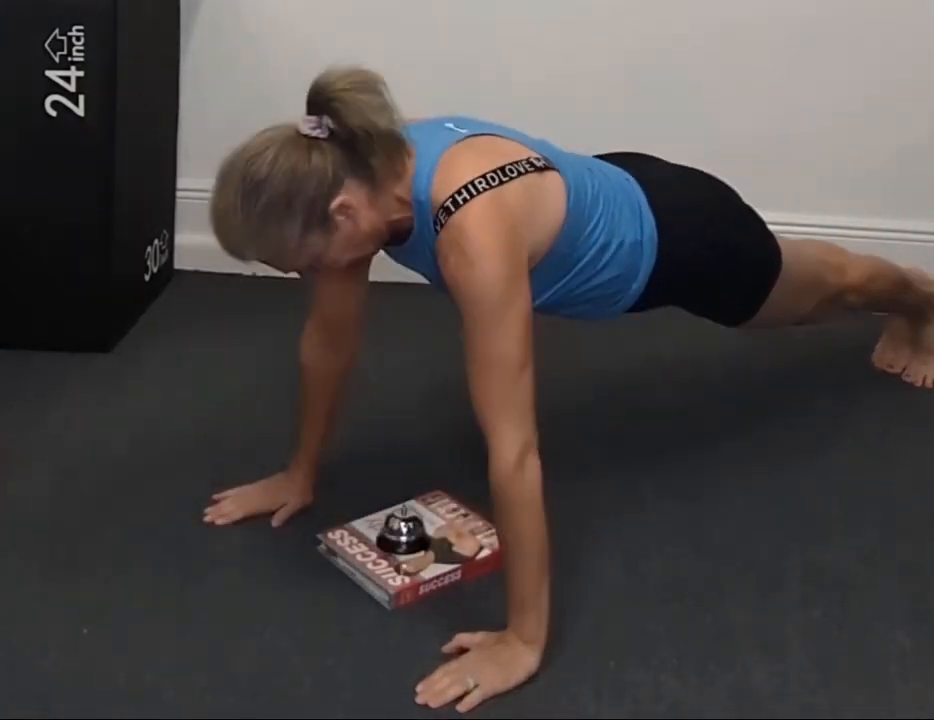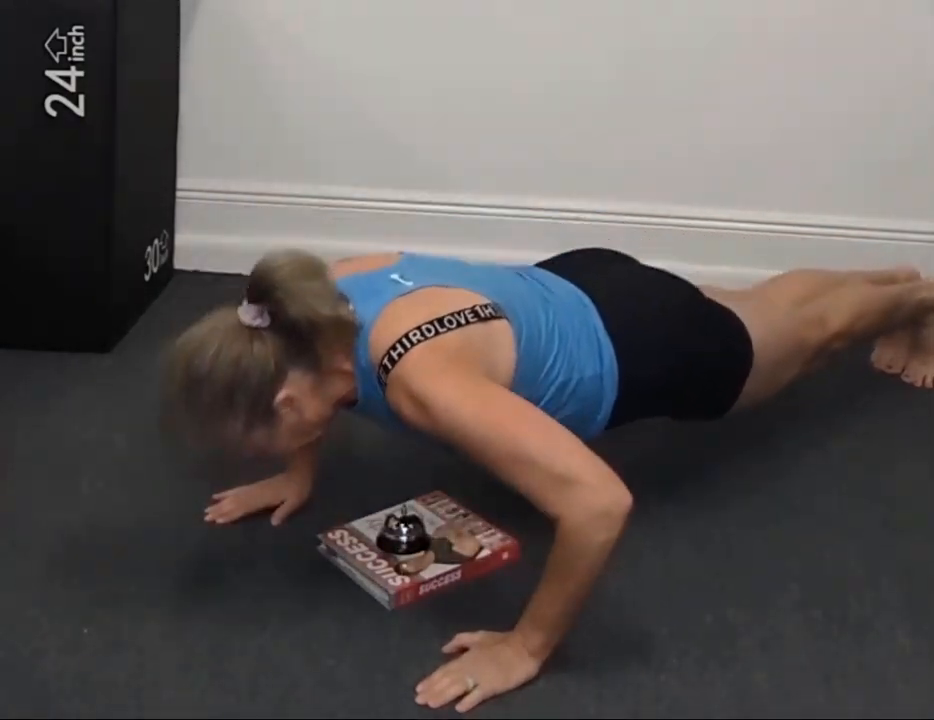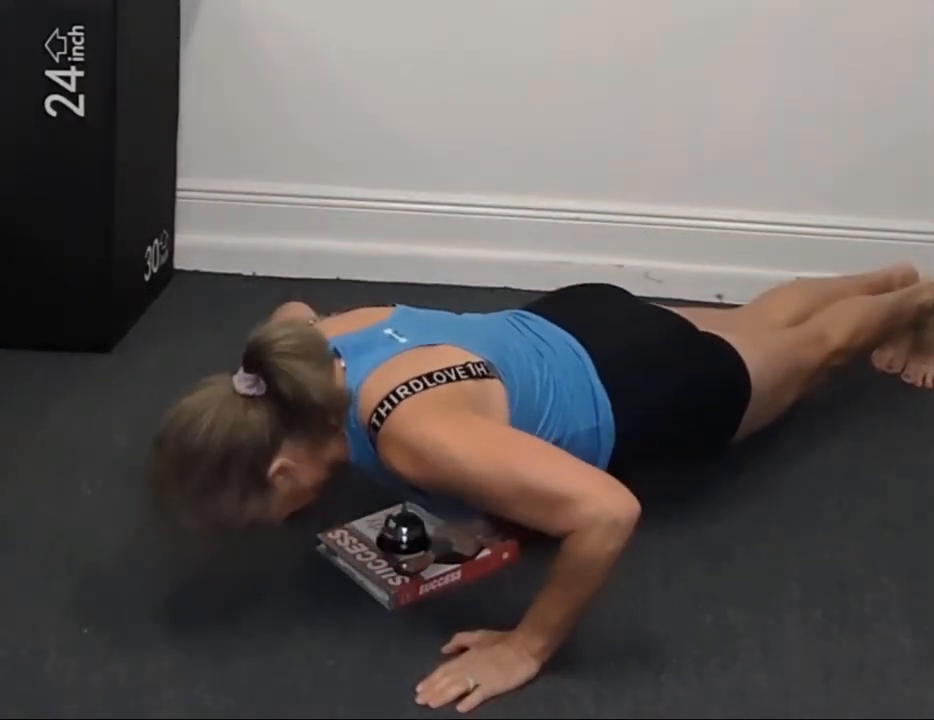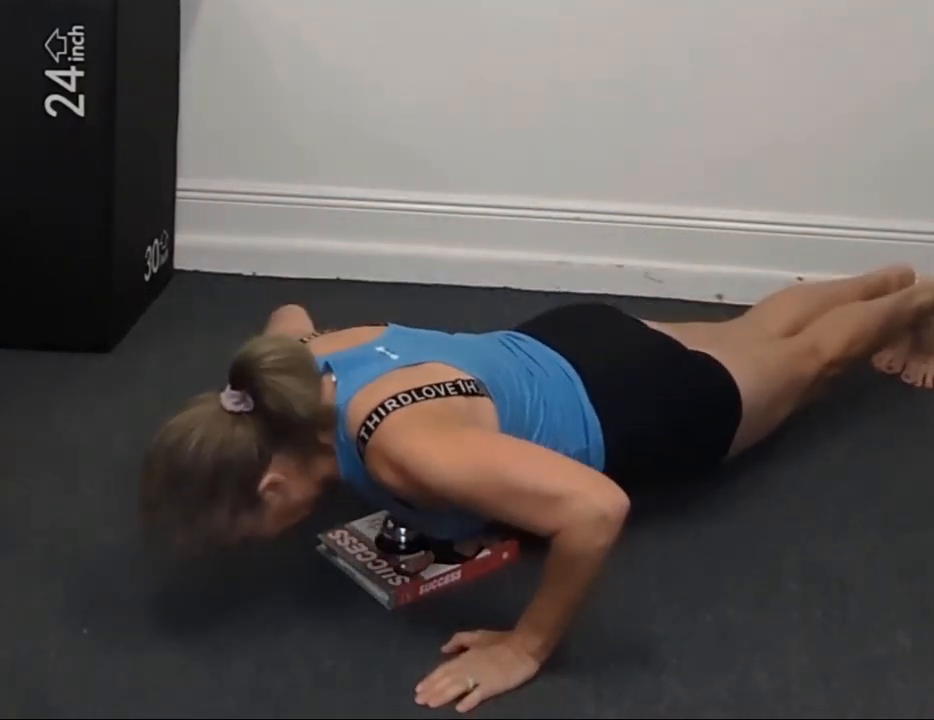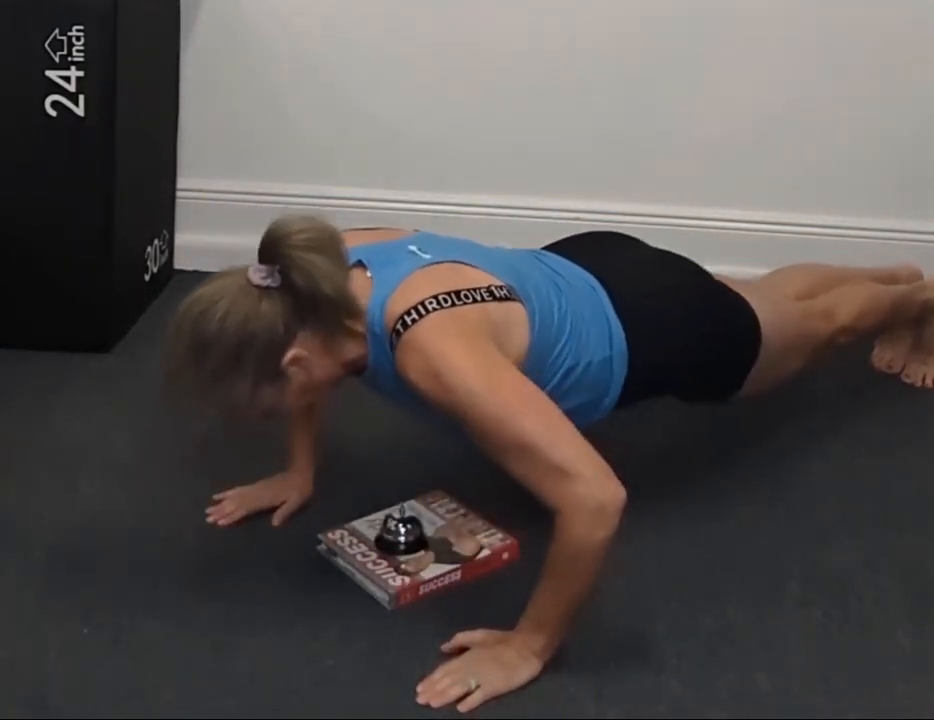
dt=0.5s
person 1, frame 1
left shoulder: (473, 229)
right shoulder: (361, 168)
left elbow: (513, 447)
right elbow: (328, 336)
left wrist: (524, 641)
right wrist: (300, 476)
left hip: (678, 237)
right hip: (615, 202)
left knee: (827, 288)
right knee: (810, 299)
person 1, frame 2
left shoulder: (421, 385)
right shoulder: (315, 298)
left elbow: (602, 502)
left wrist: (526, 647)
right wrist: (299, 474)
left hip: (640, 349)
right hip: (574, 292)
left knee: (814, 328)
right knee: (761, 302)
person 1, frame 3
left shoulder: (412, 435)
right shoulder: (306, 350)
left elbow: (609, 512)
left wrist: (527, 647)
right wrist: (297, 456)
left hip: (643, 393)
right hip: (572, 328)
left knee: (812, 346)
right knee: (755, 320)
person 1, frame 4
left shoulder: (401, 447)
right shoulder: (300, 374)
left elbow: (598, 508)
right elbow: (288, 313)
left wrist: (525, 647)
right wrist: (302, 468)
left hip: (629, 413)
right hip: (562, 347)
left knee: (806, 355)
right knee: (751, 331)
person 1, frame 5
left shoulder: (433, 353)
right shoulder: (328, 270)
left elbow: (597, 498)
right elbow: (306, 338)
left wrist: (529, 646)
right wrist: (301, 471)
left hip: (651, 332)
right hip: (581, 276)
left knee: (819, 321)
right knee: (771, 294)
